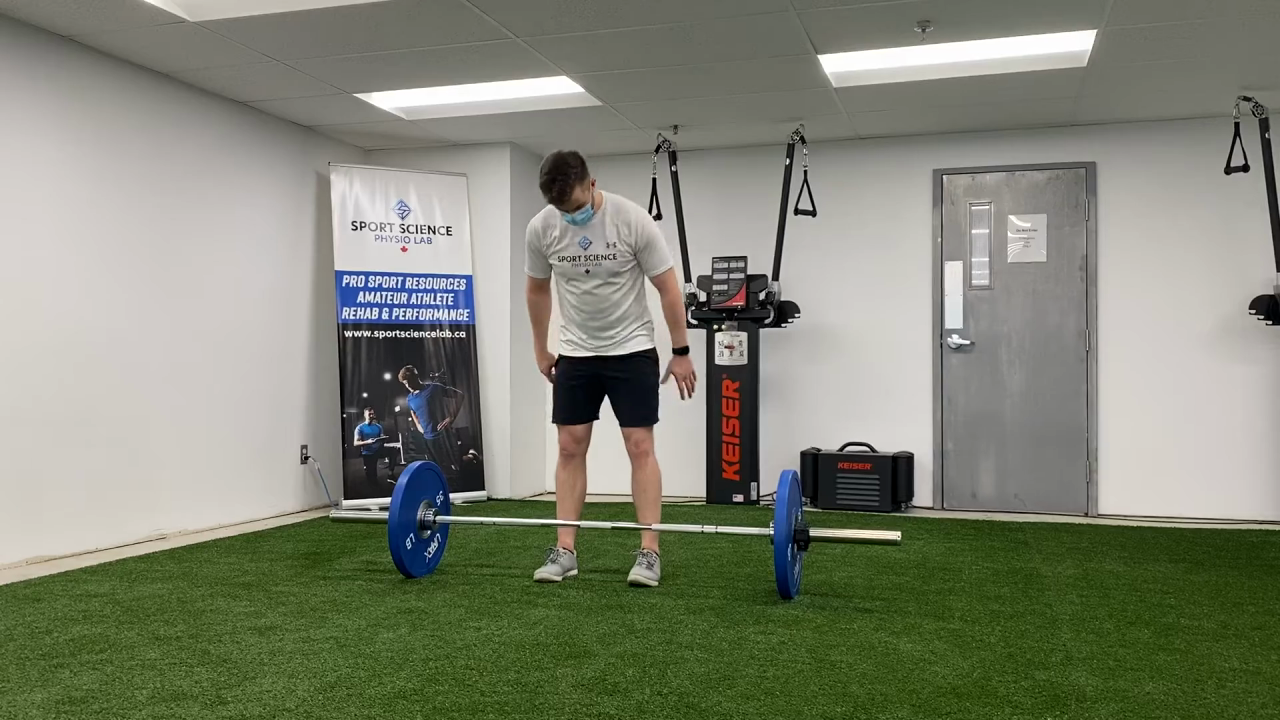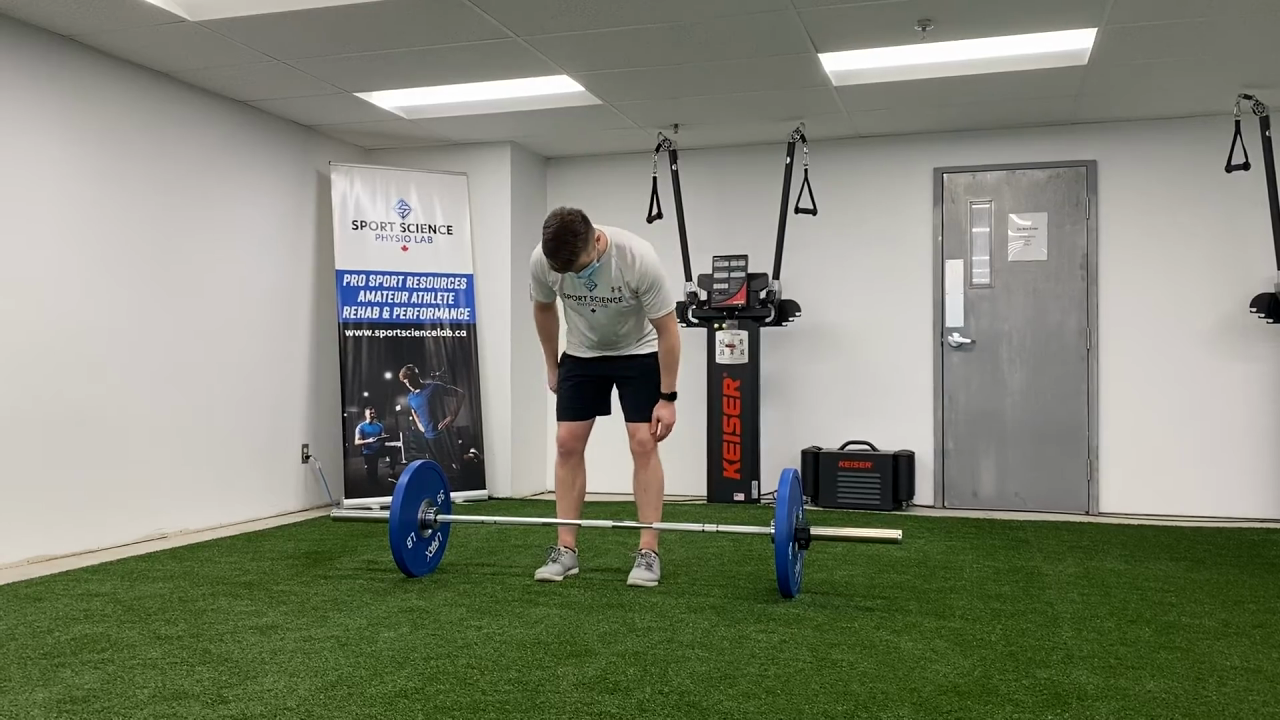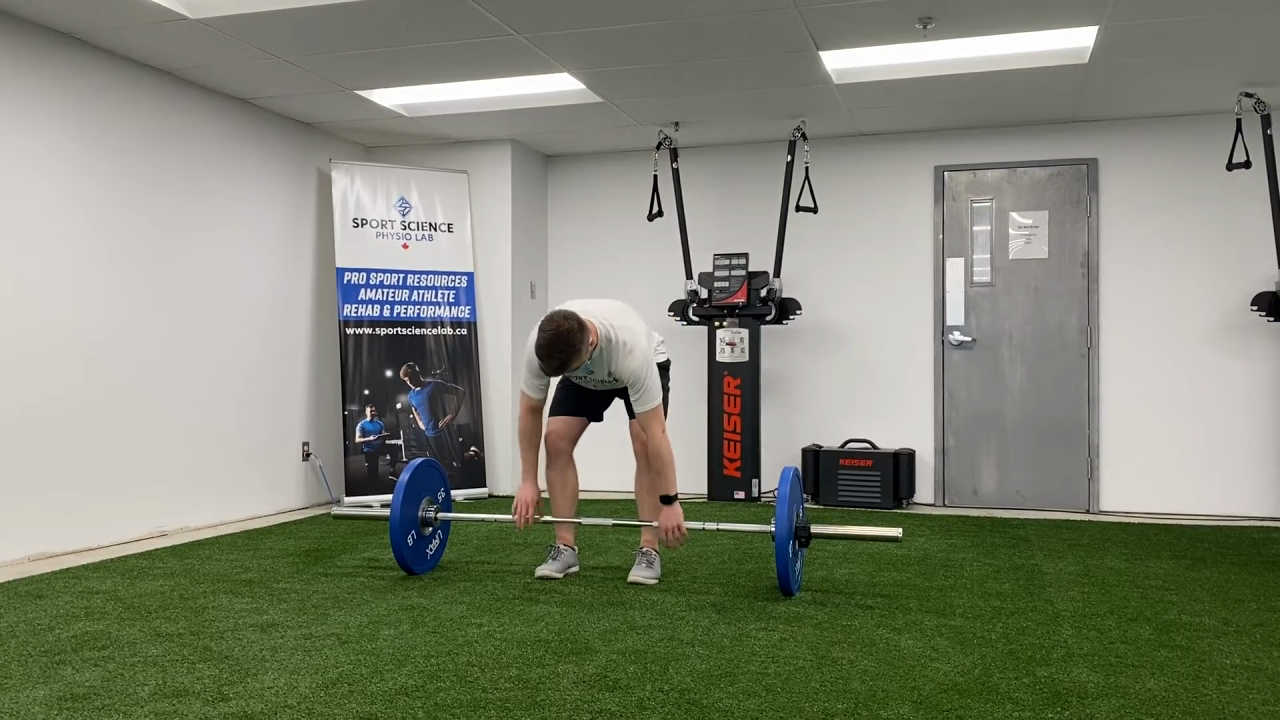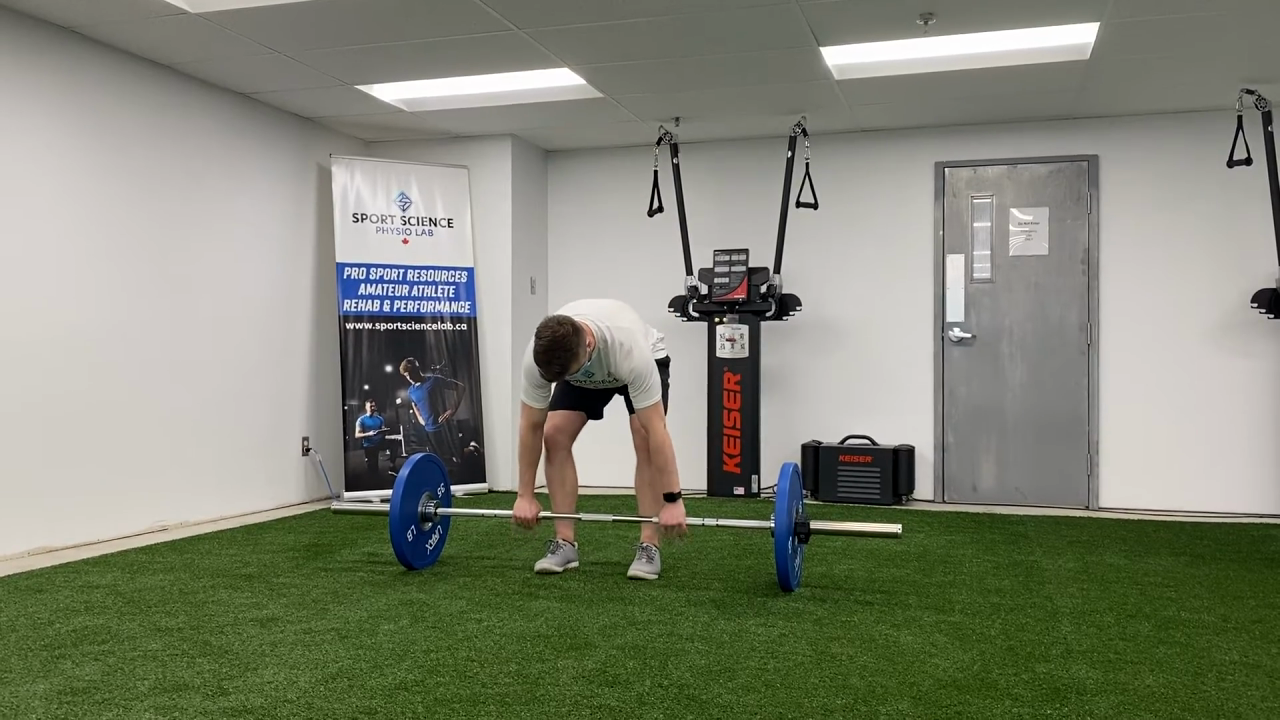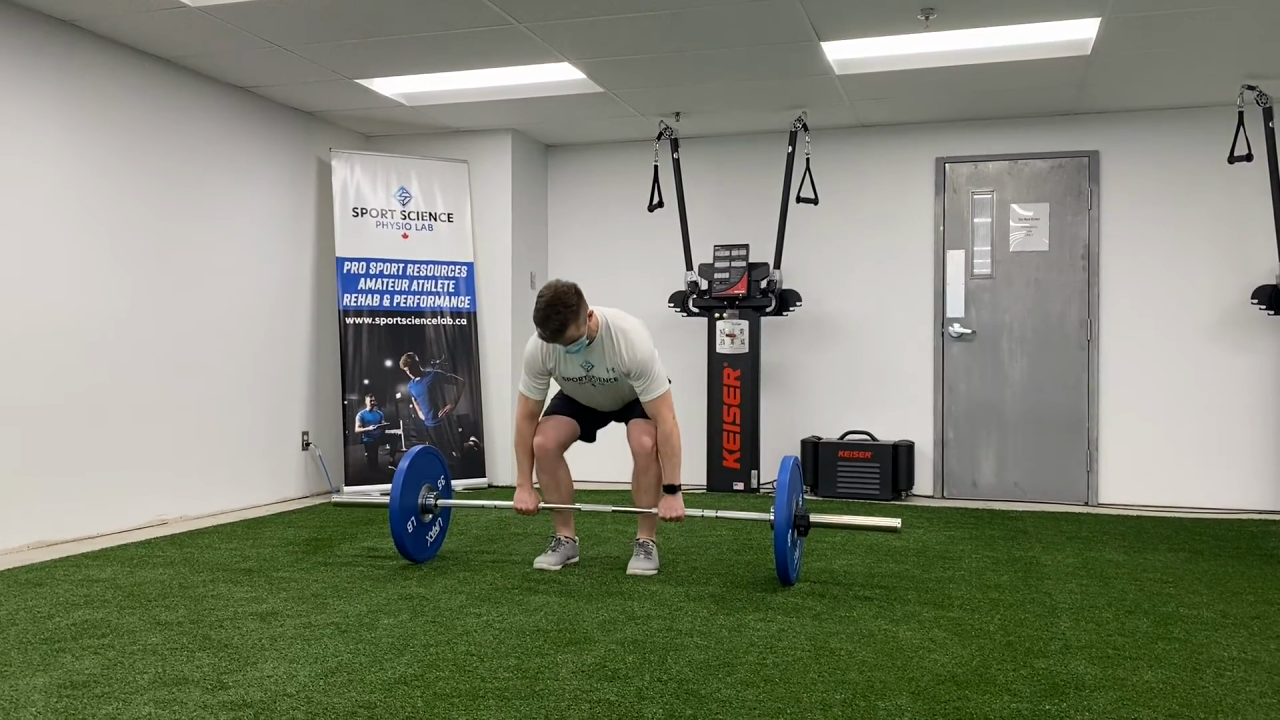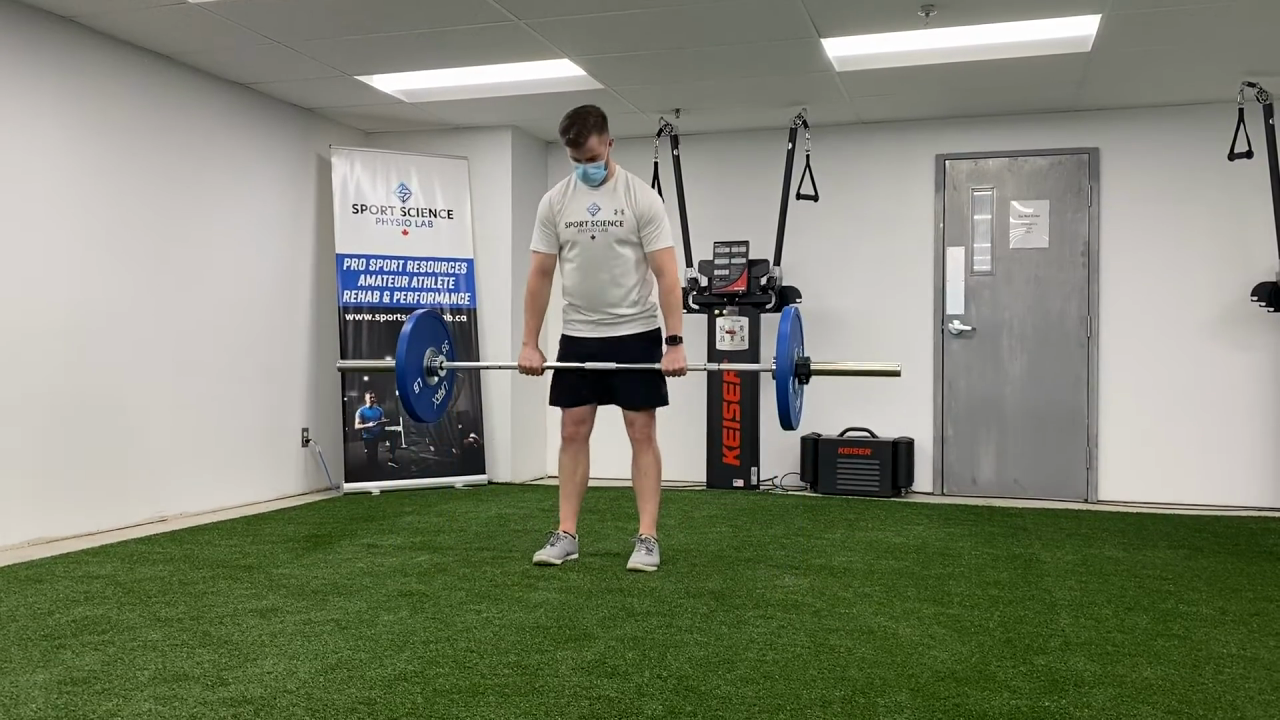
dt=0.7s
person 1, frame 1
left shoulder: (634, 221)
right shoulder: (540, 228)
left elbow: (669, 289)
right elbow: (537, 289)
left wrist: (680, 352)
right wrist: (541, 348)
left hip: (633, 353)
right hip: (575, 355)
left knee: (640, 446)
right knee: (570, 447)
left ankle: (649, 551)
right ankle: (565, 550)
person 1, frame 2
left shoulder: (638, 258)
right shoulder: (542, 261)
left elbow: (667, 330)
right elbow: (544, 308)
left wrist: (667, 398)
right wrist: (552, 365)
left hip: (638, 354)
right hip: (582, 355)
left knee: (644, 444)
right knee: (567, 444)
left ankle: (648, 552)
right ankle: (565, 549)
person 1, frame 3
left shoulder: (632, 350)
right shoulder: (539, 346)
left elbow: (656, 432)
right elbow: (530, 411)
left wrist: (669, 503)
right wrist: (528, 481)
left hip: (649, 364)
right hip: (588, 378)
left knee: (643, 442)
right knee: (556, 440)
left ankle: (648, 550)
right ankle: (565, 547)
person 1, frame 4
left shoulder: (630, 349)
right shoulder: (539, 355)
left elbow: (656, 430)
right elbow: (531, 426)
left wrist: (672, 500)
right wrist: (525, 495)
left hip: (648, 359)
right hip: (587, 376)
left knee: (644, 438)
right knee: (554, 435)
left ankle: (649, 545)
right ankle: (564, 542)
person 1, frame 5
left shoulder: (630, 340)
right shoulder: (539, 347)
left elbow: (665, 420)
right elbow: (527, 416)
left wrist: (672, 492)
right wrist: (524, 486)
left hip: (635, 397)
right hip: (581, 397)
left knee: (644, 446)
right knee: (544, 444)
left ankle: (645, 543)
right ankle: (565, 539)
person 1, frame 6
left shoulder: (641, 197)
right shoulder: (554, 202)
left elbow: (666, 274)
right elbow: (540, 275)
left wrist: (674, 343)
right wrist: (529, 343)
left hip: (637, 334)
right hip: (579, 336)
left knee: (641, 434)
right knee: (572, 434)
left ankle: (647, 537)
right ankle: (566, 534)
